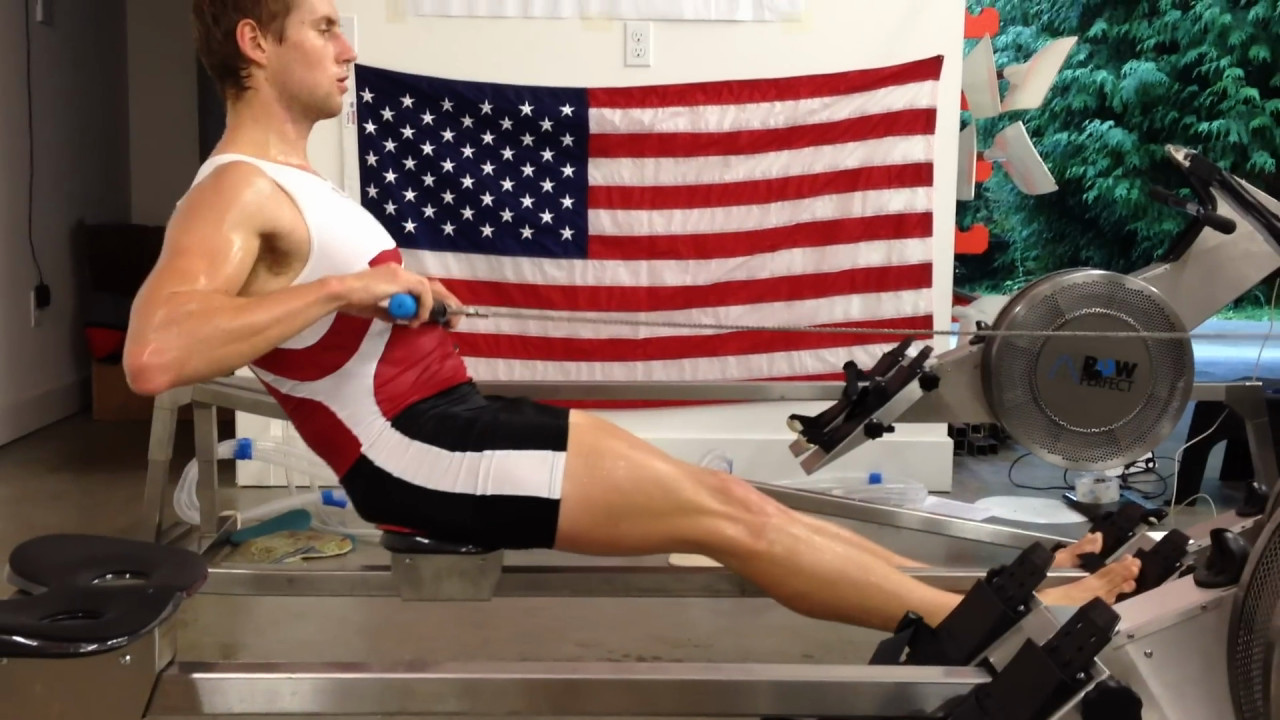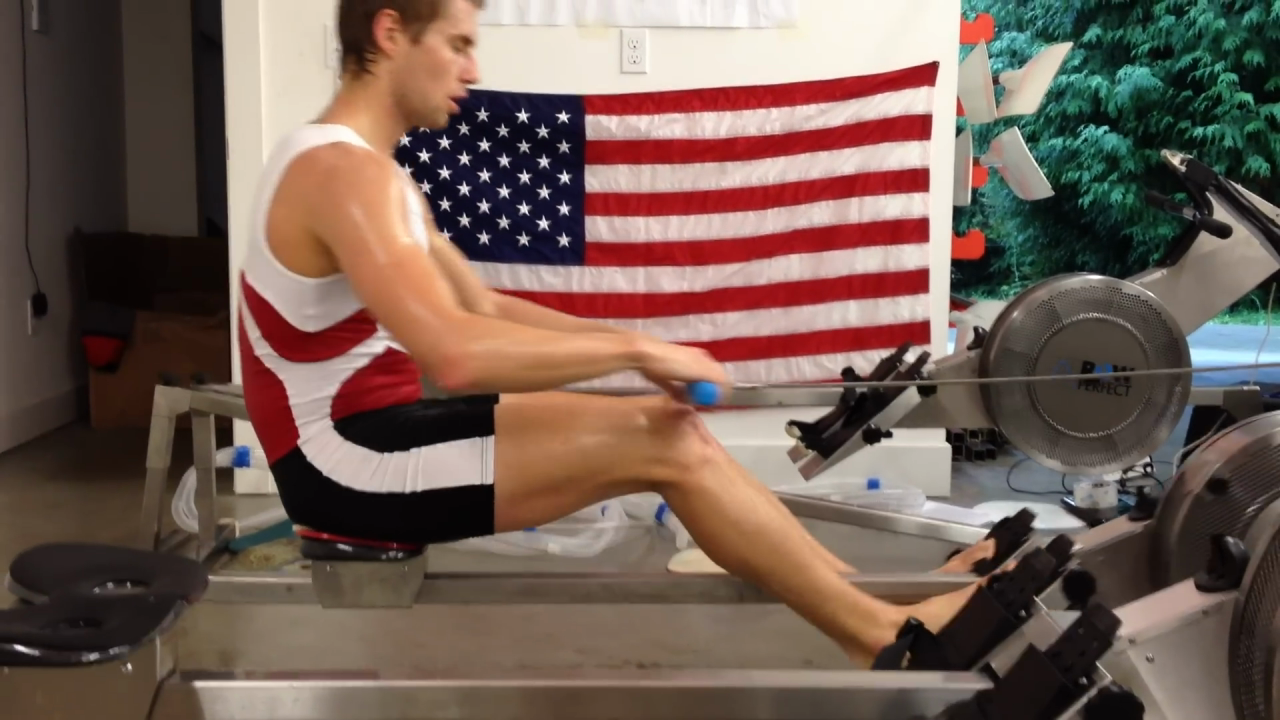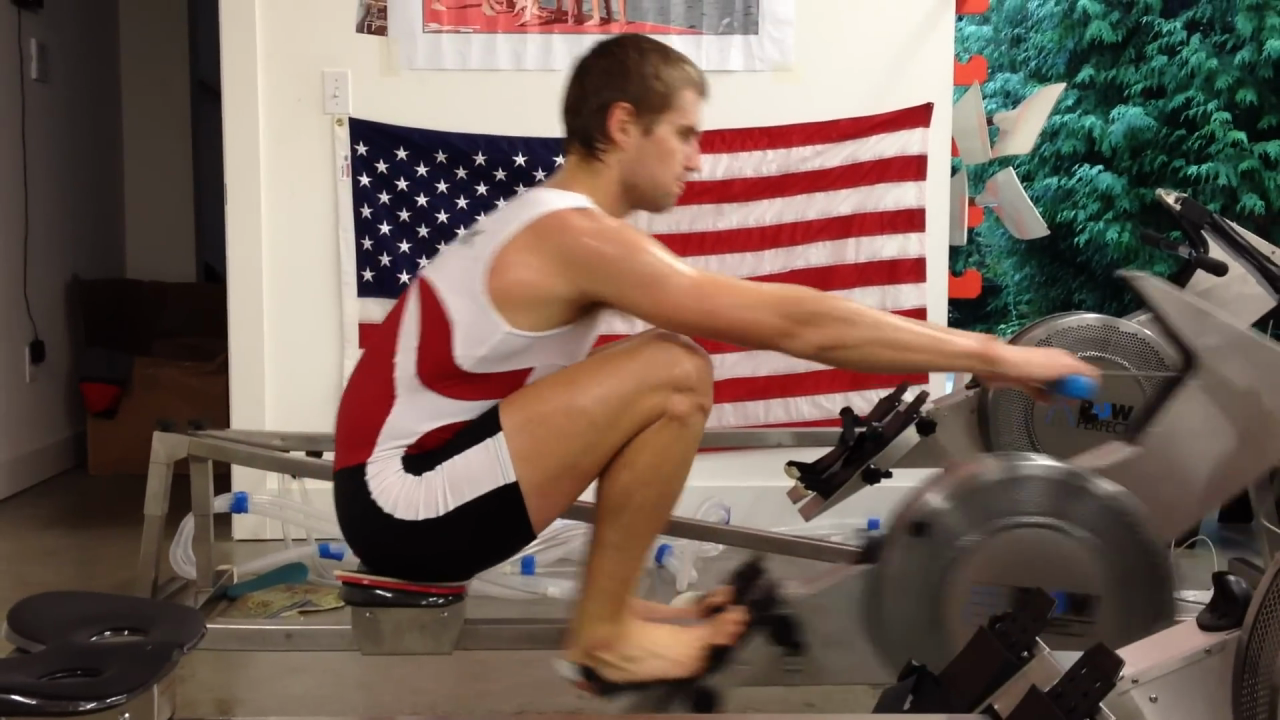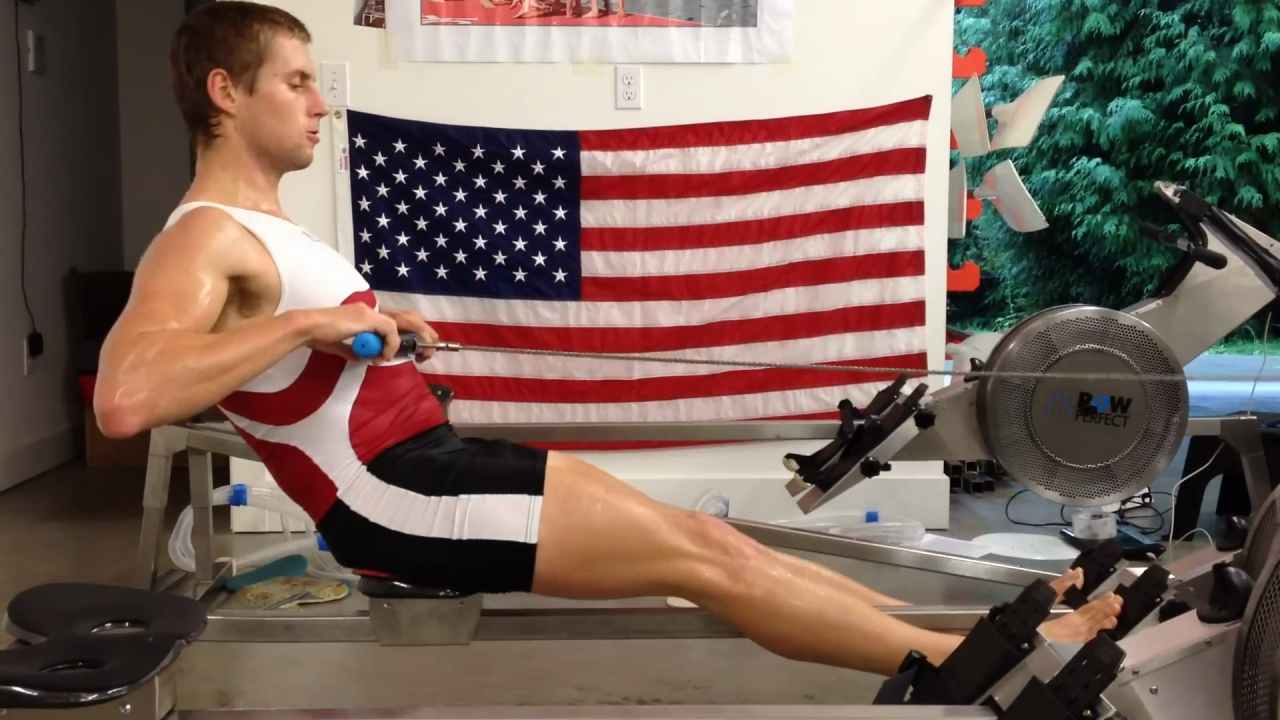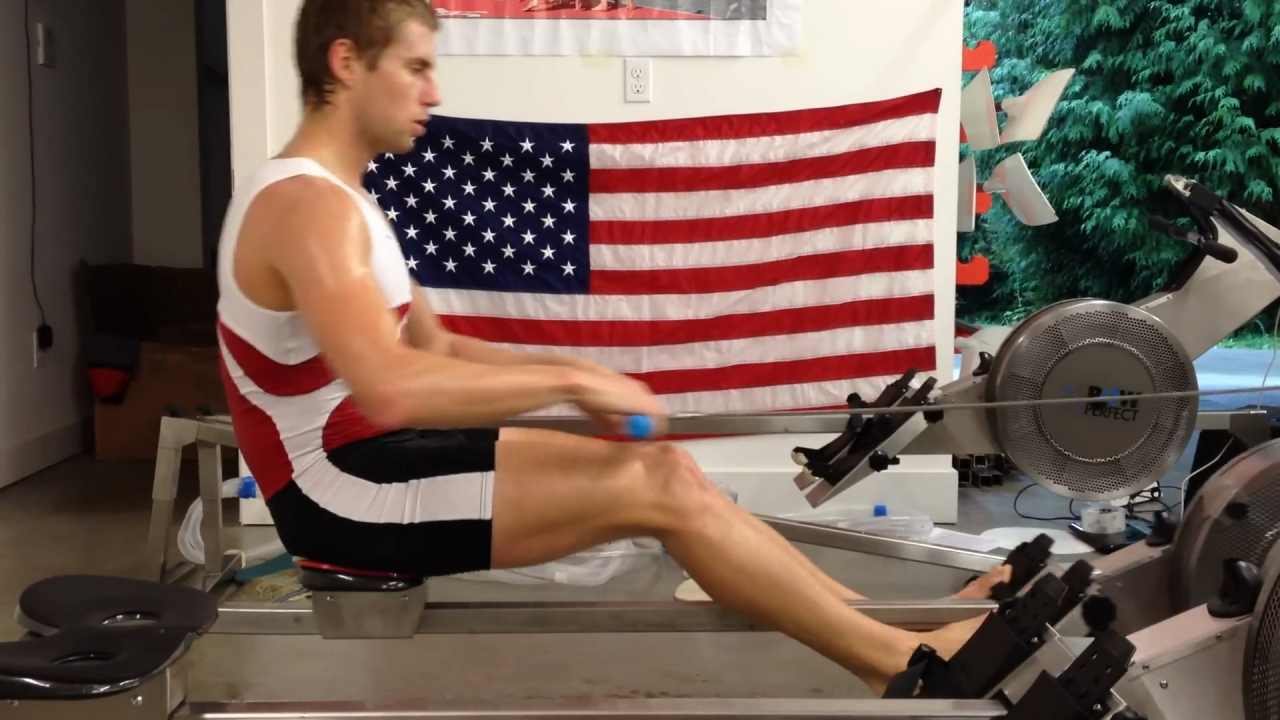
dt=1s
person 1, frame 1
left shoulder: (281, 182)
right shoulder: (233, 196)
right elbow: (152, 357)
left wrist: (394, 296)
right wrist: (341, 287)
left hip: (450, 422)
right hip: (423, 457)
left knee: (724, 498)
right knee: (726, 515)
person 1, frame 2
left shoulder: (346, 162)
right shoulder: (349, 174)
left elbow: (484, 307)
right elbow: (458, 354)
left wrist: (620, 340)
right wrist: (633, 350)
left hip: (369, 436)
right hip: (350, 469)
left knee: (666, 425)
right knee: (667, 446)
left ankle: (866, 597)
right ankle: (886, 632)
person 1, frame 3
left shoulder: (552, 222)
right shoulder: (578, 239)
left elbow: (771, 307)
right elbow: (798, 326)
right wrist: (993, 355)
left hip: (406, 493)
right hip: (407, 510)
left knee: (661, 365)
right knee: (675, 372)
left ankle: (610, 609)
right ankle: (602, 631)
person 1, frame 4
left shoulder: (257, 231)
right shoulder: (203, 243)
right elbow: (122, 399)
left wrist: (368, 325)
right wrist: (303, 322)
left hip: (425, 464)
right hip: (399, 501)
left knee: (701, 538)
right knee: (701, 555)
left ankle: (971, 635)
person 1, frame 5
left shoulder: (324, 194)
right shoulder: (311, 205)
left elbow: (433, 349)
right elbow: (393, 390)
left wrist: (568, 377)
right wrist: (570, 378)
left hip: (369, 470)
right hip: (349, 494)
left knee: (660, 472)
right knee: (662, 487)
left ankle: (896, 626)
right ankle: (915, 658)
